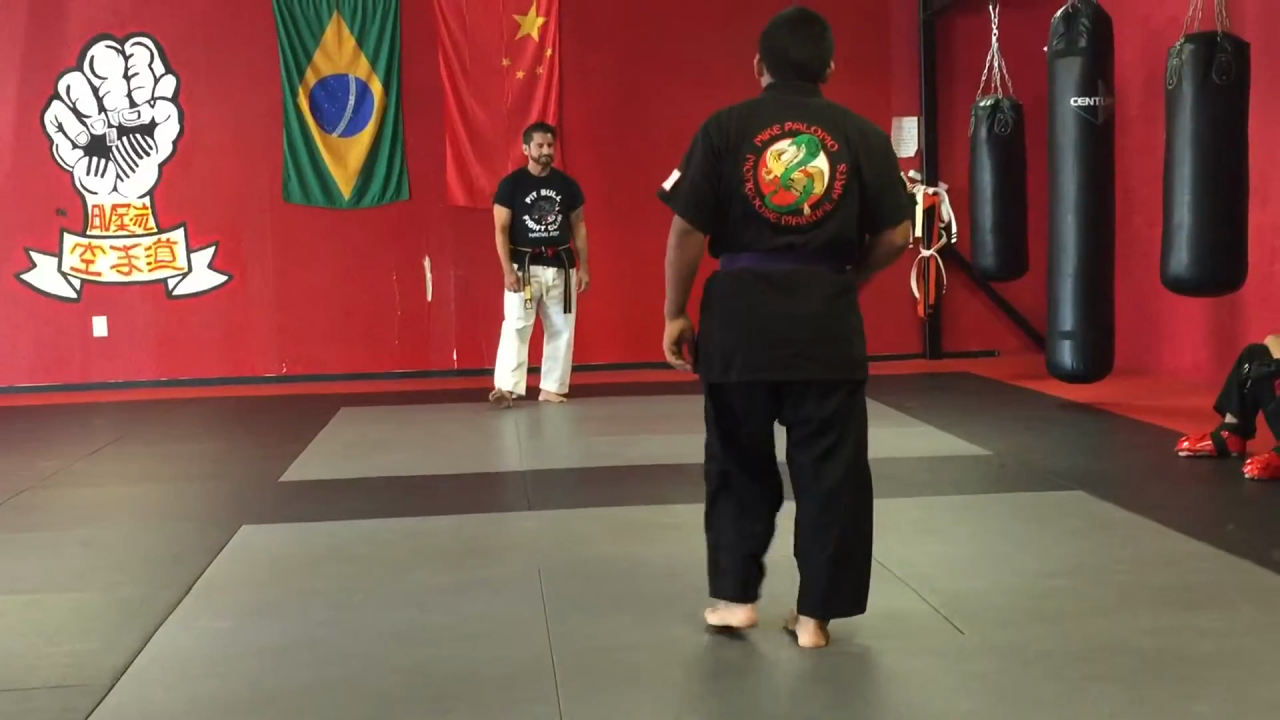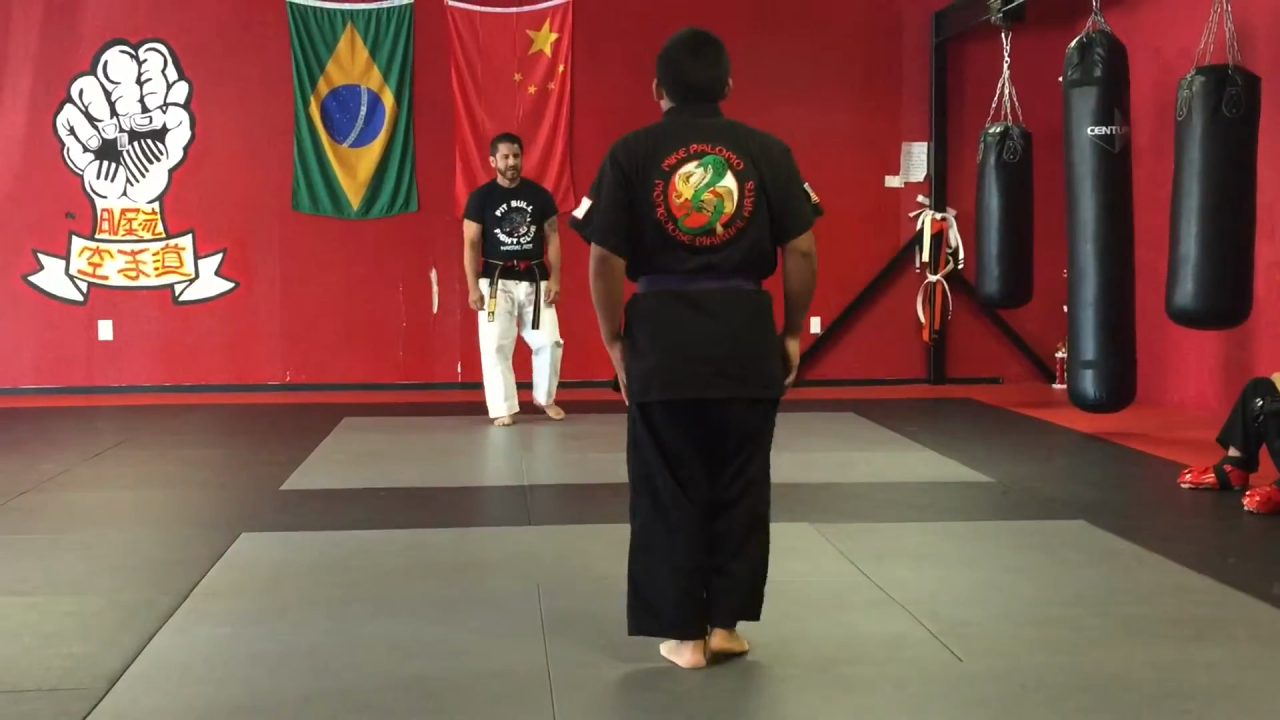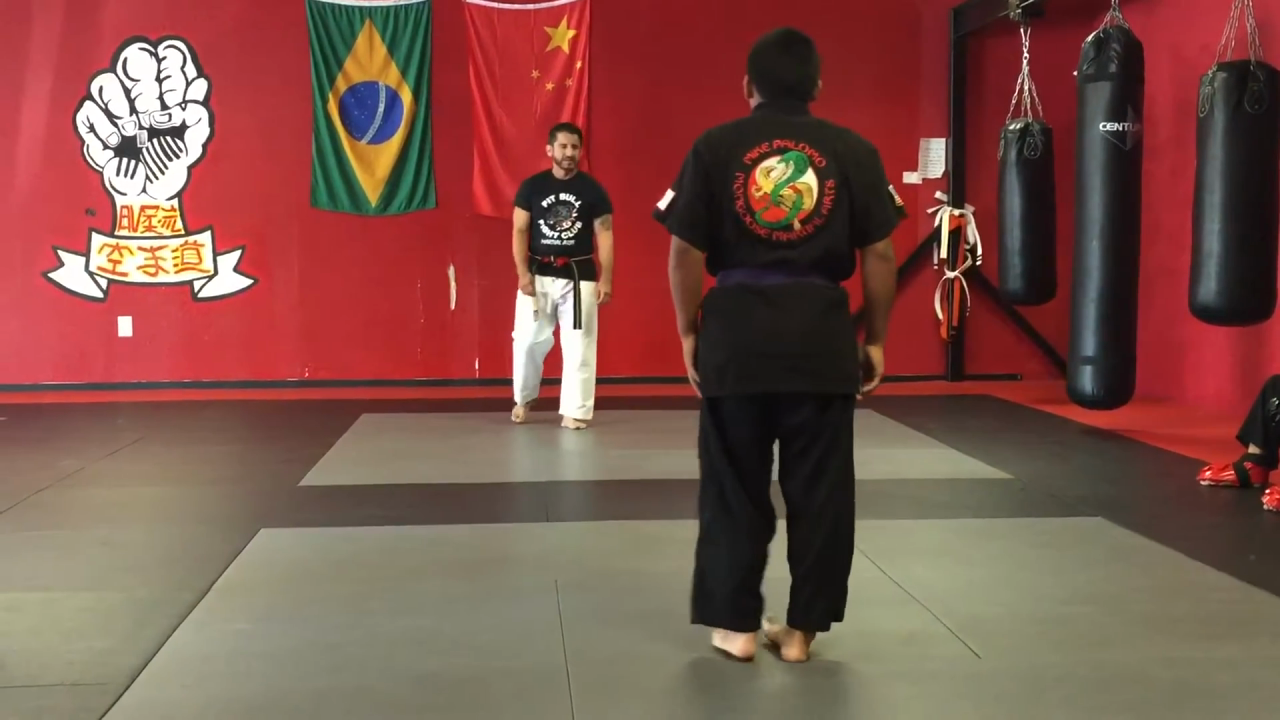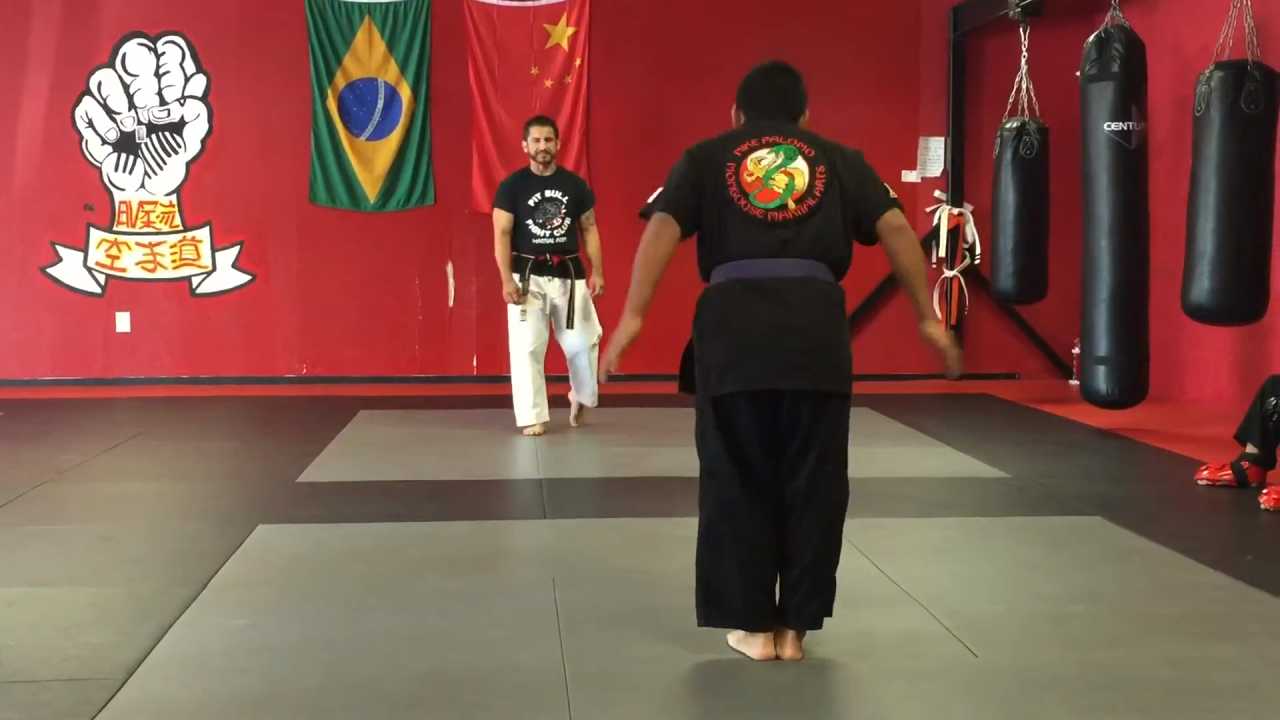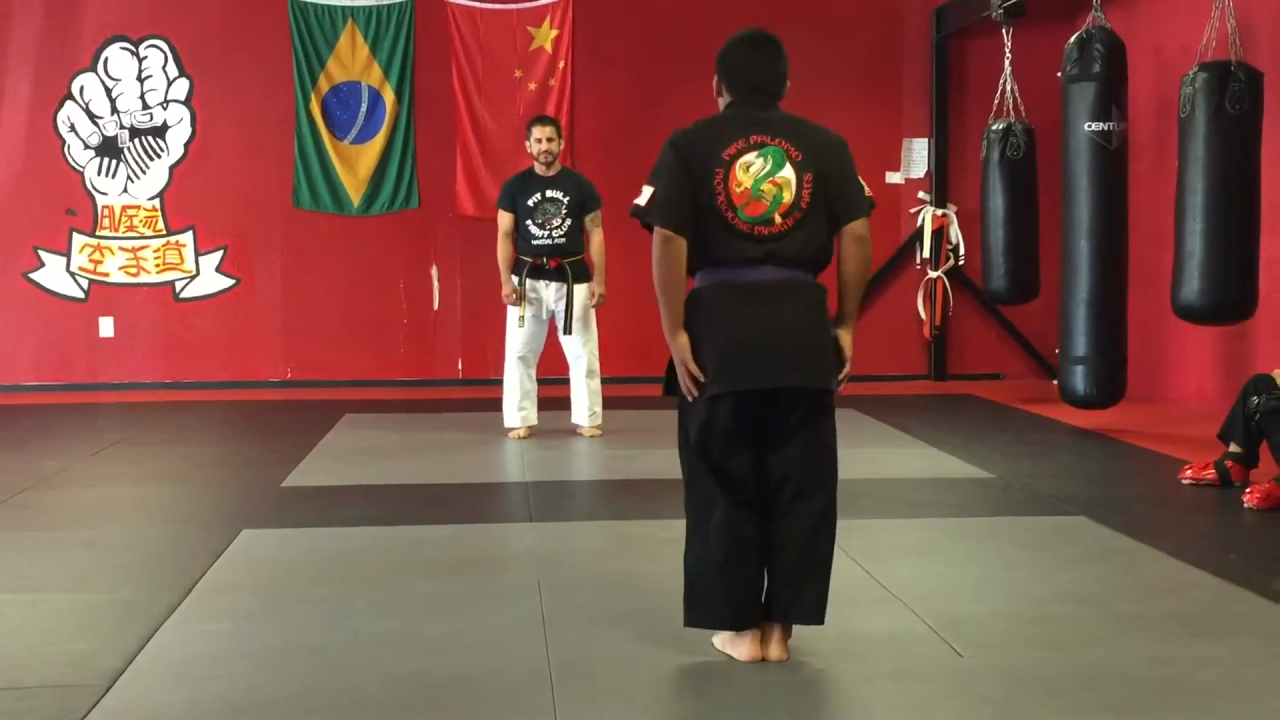
dt=1s
person 1, frame 1
left shoulder: (725, 127)
right shoulder: (862, 134)
left elbow: (686, 230)
right elbow: (894, 237)
left wrist: (675, 314)
left hip: (741, 311)
right hip: (826, 315)
left knee: (738, 464)
right knee: (831, 468)
left ankle: (735, 597)
right ankle: (813, 613)
person 1, frame 2
left shoulder: (631, 153)
right shoulder: (766, 151)
left elbow: (605, 259)
right elbow: (801, 251)
left wrist: (616, 341)
right wrist: (792, 334)
left hip: (662, 335)
right hip: (745, 333)
left knee: (668, 490)
right knee: (741, 487)
left ankle: (684, 633)
right ankle: (726, 623)
person 1, frame 3
left shoulder: (715, 147)
right shoulder: (853, 151)
left elbow: (685, 252)
right elbow: (880, 254)
left wrist: (688, 332)
right wrist: (875, 339)
left hip: (736, 330)
right hip: (821, 333)
left knee: (733, 485)
right knee: (820, 487)
left ankle: (736, 622)
right ankle: (800, 627)
person 1, frame 4
left shoulder: (705, 156)
right shoulder: (839, 158)
left elbow: (663, 227)
right elbow: (895, 229)
left wrist: (632, 314)
right wrist: (927, 315)
left hip: (732, 329)
right hip: (815, 328)
left knee: (736, 483)
right knee: (815, 483)
left ankle: (752, 624)
right ankle: (795, 626)
person 1, frame 5
left shoulder: (688, 145)
right shoulder: (825, 145)
left elbow: (669, 242)
right elbow: (856, 237)
left wrist: (676, 333)
right wrist: (846, 325)
left hip: (720, 327)
right hip: (801, 329)
left knee: (722, 482)
right knee: (802, 483)
left ankle: (737, 625)
right ankle: (780, 625)
person 2, frame 1
left shoulder: (567, 185)
right shoulder: (511, 184)
left elbow: (578, 227)
right elbow: (501, 229)
left wrist: (583, 267)
right wrist: (508, 270)
left hip: (561, 266)
right hip: (525, 265)
left knee: (561, 329)
right knee: (516, 326)
left ankle: (551, 388)
right ankle: (506, 387)
person 2, frame 2
left shoulder: (540, 194)
right shoulder: (480, 198)
left elbow: (552, 237)
right elbow: (471, 245)
left wrist: (554, 278)
right wrist: (473, 286)
left hip: (535, 278)
right hip: (497, 281)
left knee: (548, 342)
right knee: (496, 347)
left ankle: (545, 398)
right ankle: (503, 410)
person 2, frame 3
left shoulder: (593, 190)
right shoulder: (531, 187)
left elbow: (604, 235)
right elbow: (520, 231)
left wrist: (605, 278)
right wrist: (523, 272)
left hip: (579, 276)
right hip: (538, 274)
left knee: (580, 346)
right knee: (529, 342)
left ankle: (574, 412)
right ankle: (523, 399)
person 2, frame 4
left shoulder: (575, 184)
right shoulder: (512, 186)
left elbow: (589, 230)
right elbow: (502, 234)
left wrist: (596, 272)
right wrist: (507, 279)
left hip: (570, 274)
right hip: (528, 275)
left knee: (584, 342)
right knee: (527, 348)
left ankle: (581, 398)
right ankle: (532, 417)
person 2, frame 5
left shoulder: (580, 185)
right shoulder: (515, 186)
left elbow: (595, 233)
right elbow: (505, 235)
left wrist: (599, 279)
right wrist: (506, 279)
left hip: (573, 278)
right hip: (528, 278)
left knee: (583, 351)
right knee: (520, 352)
left ankle: (587, 419)
right ankle: (520, 420)
